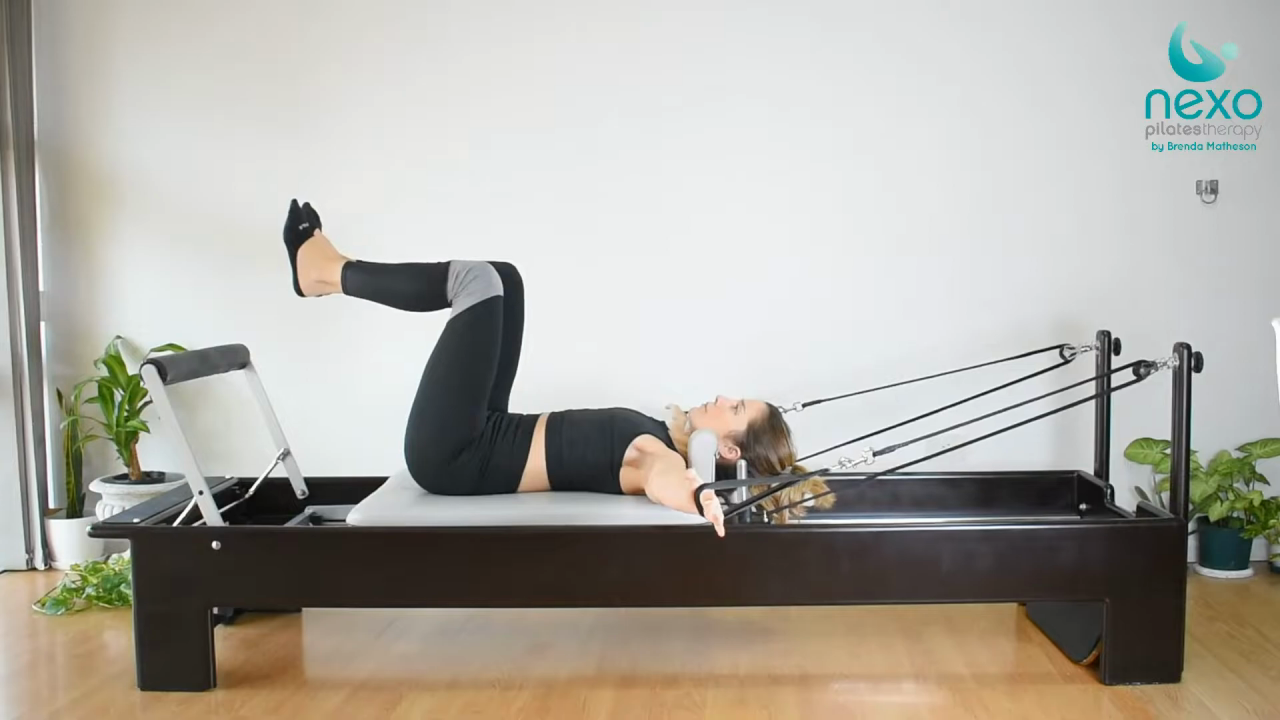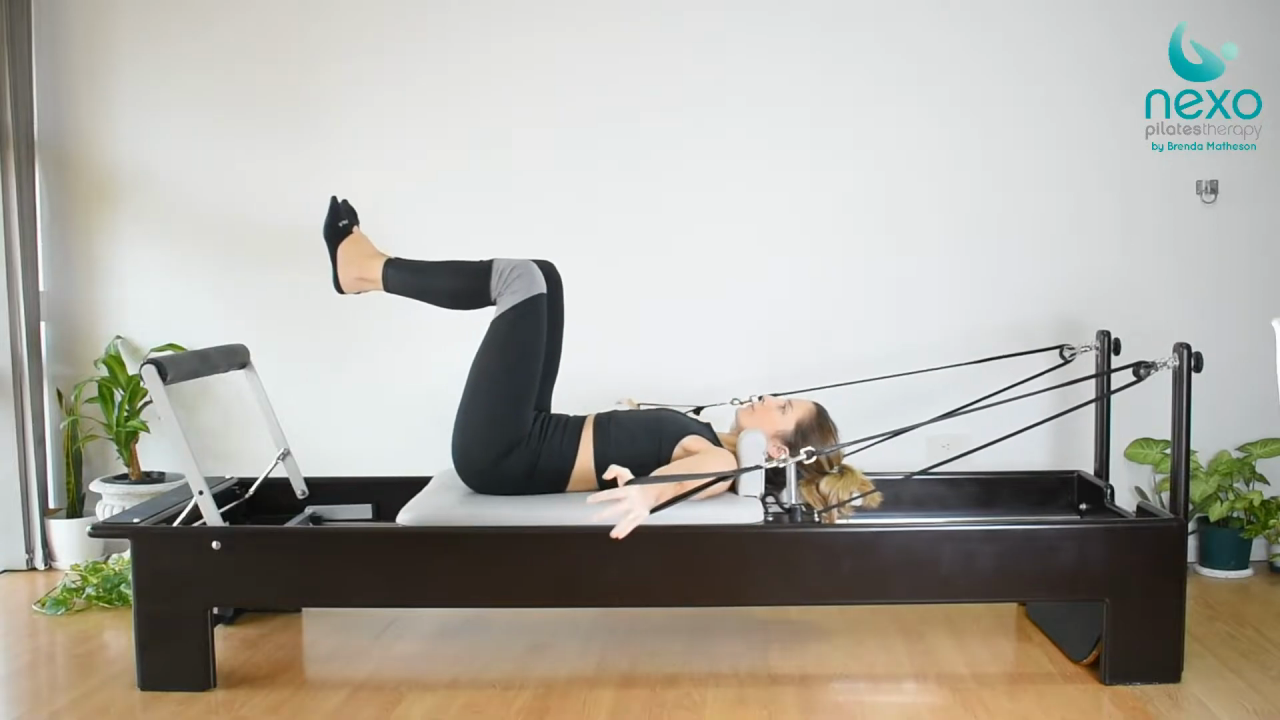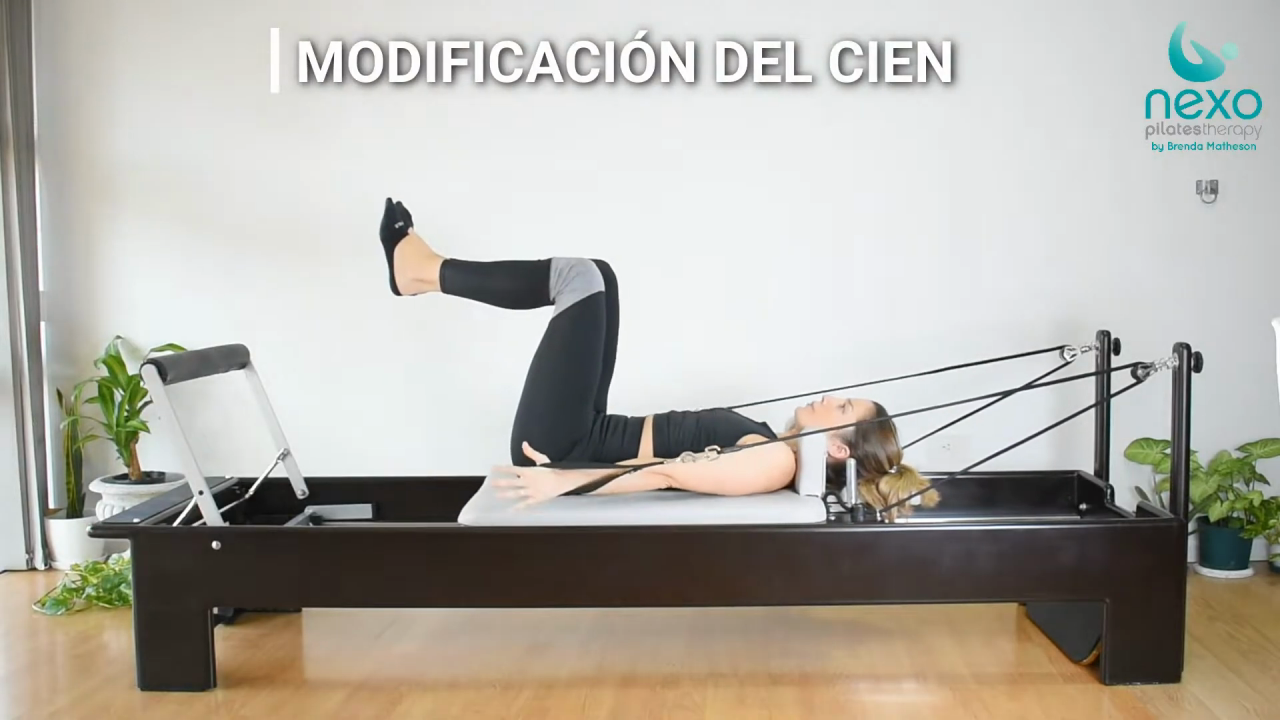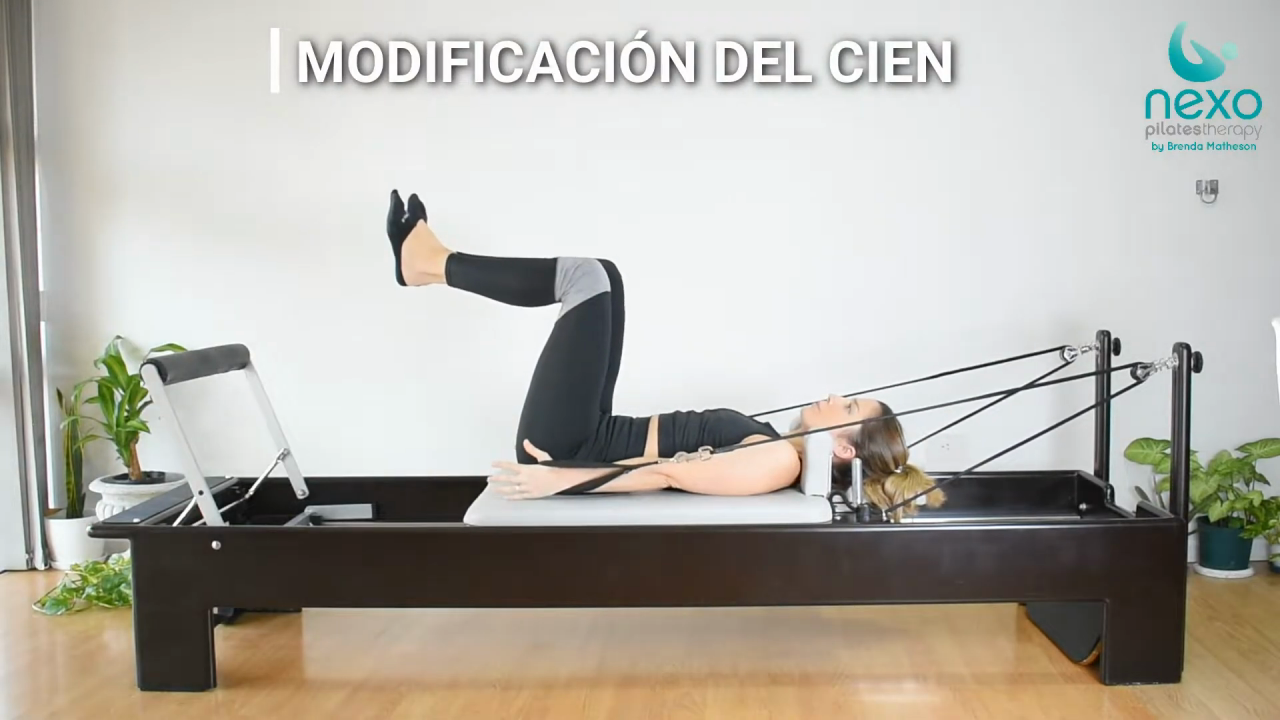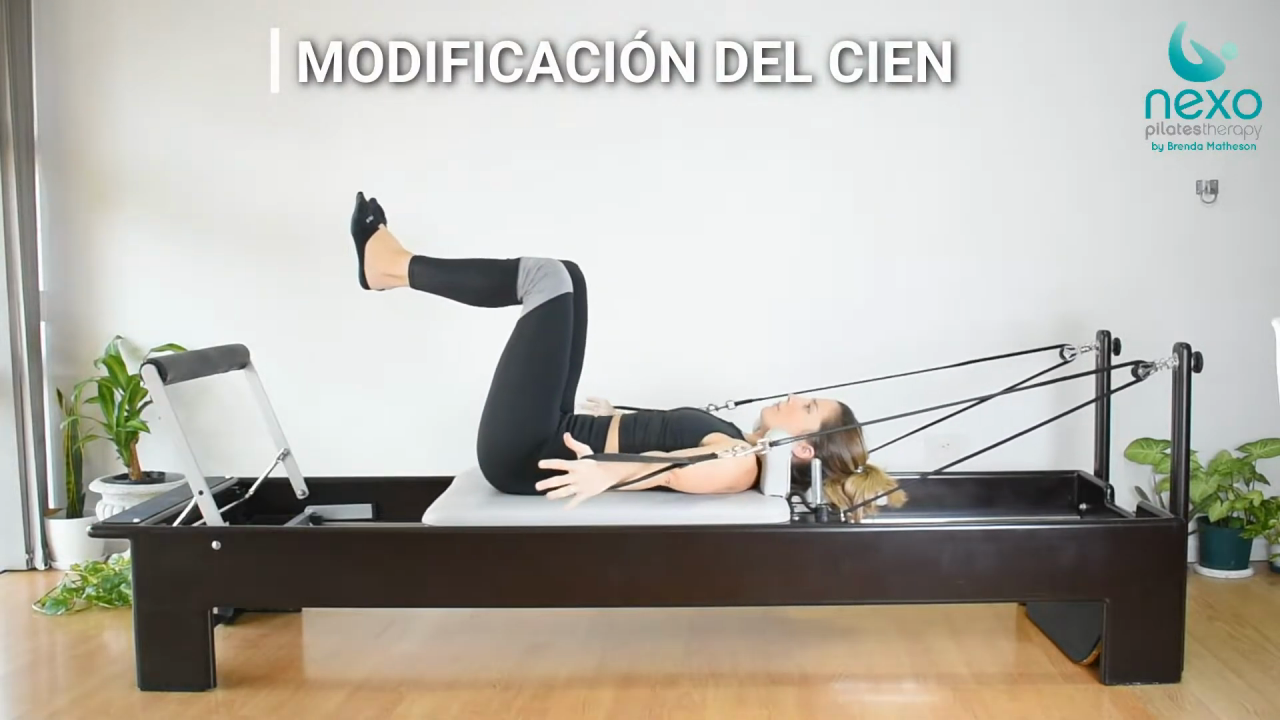
dt=1s
person 1, frame 1
left shoulder: (672, 462)
right shoulder: (671, 441)
left elbow: (663, 479)
left wrist: (696, 495)
right wrist: (680, 417)
left hip: (455, 458)
right hip: (490, 439)
left knee: (478, 281)
right knee: (498, 279)
left ankle: (331, 272)
right ankle: (336, 274)
person 1, frame 2
left shoulder: (723, 467)
right shoulder: (716, 446)
left elbow: (681, 479)
left wrist: (643, 493)
right wrist: (641, 412)
left hip: (502, 458)
right hip: (532, 440)
left knee: (521, 280)
right knee: (538, 277)
left ankle: (369, 268)
right ankle: (372, 272)
person 1, frame 3
left shoulder: (776, 464)
right shoulder: (769, 446)
left elbow: (672, 473)
left wrist: (566, 480)
left hip: (561, 450)
right hip: (586, 442)
left knee: (580, 280)
right knee: (592, 277)
left ankle: (428, 271)
right ankle: (428, 273)
person 1, frame 4
left shoulder: (780, 463)
right shoulder: (774, 446)
left elbow: (671, 475)
left wrist: (562, 480)
left hip: (570, 453)
right hip: (591, 443)
left knee: (585, 278)
right knee: (598, 276)
left ankle: (434, 262)
right ankle: (434, 263)
person 1, frame 5
left shoulder: (739, 465)
right shoulder: (736, 443)
left elbow: (666, 468)
left wrist: (605, 474)
right wrist: (616, 410)
left hip: (526, 455)
right hip: (554, 442)
left knee: (547, 278)
right knee: (563, 277)
left ankle: (396, 266)
right ankle: (398, 269)
